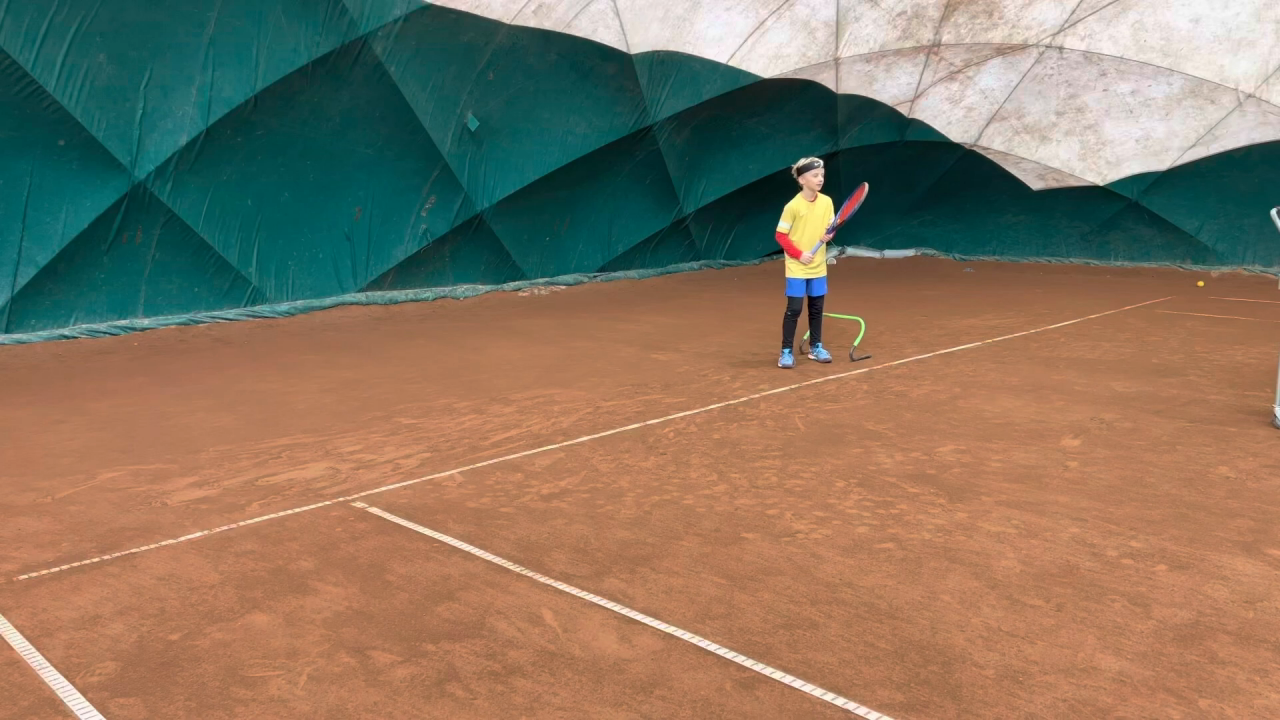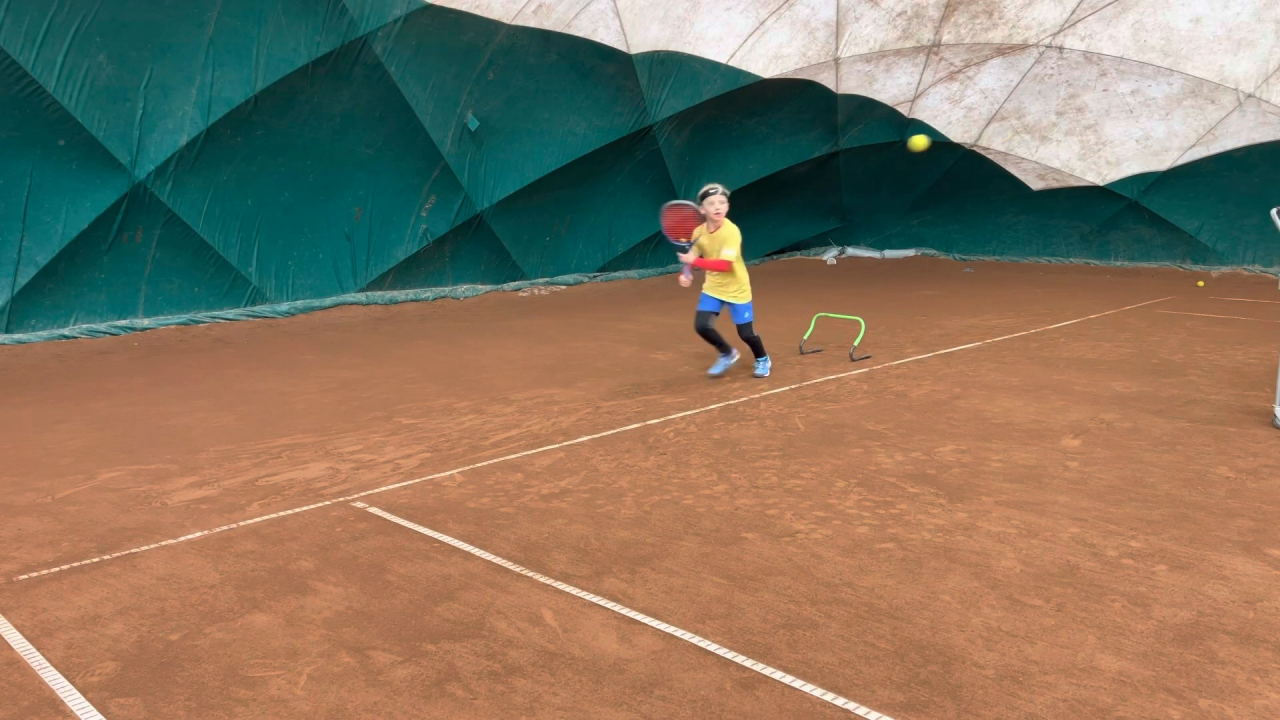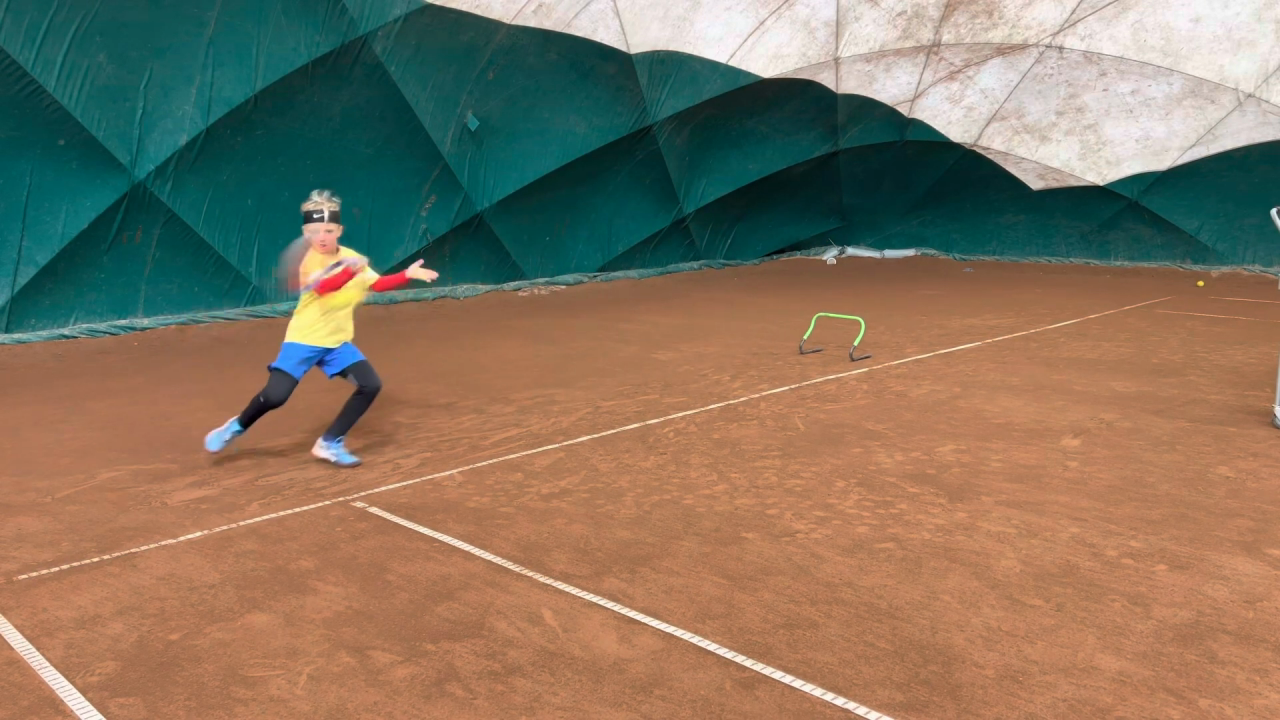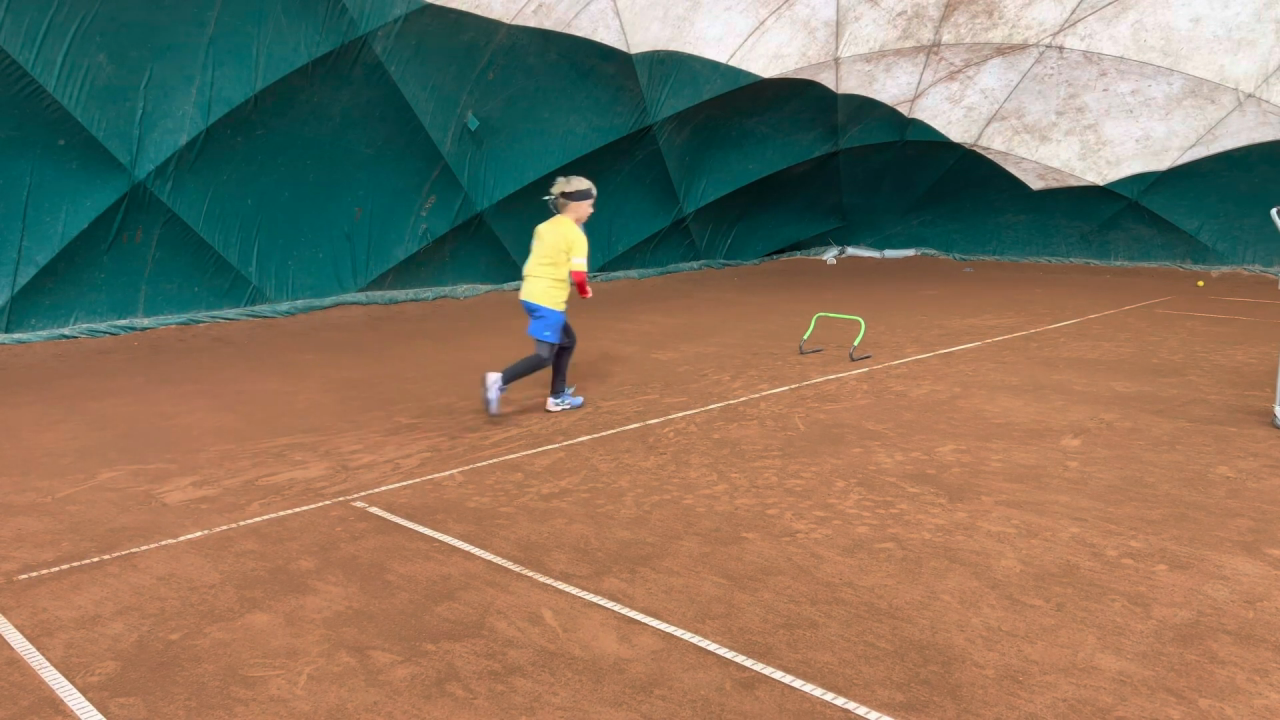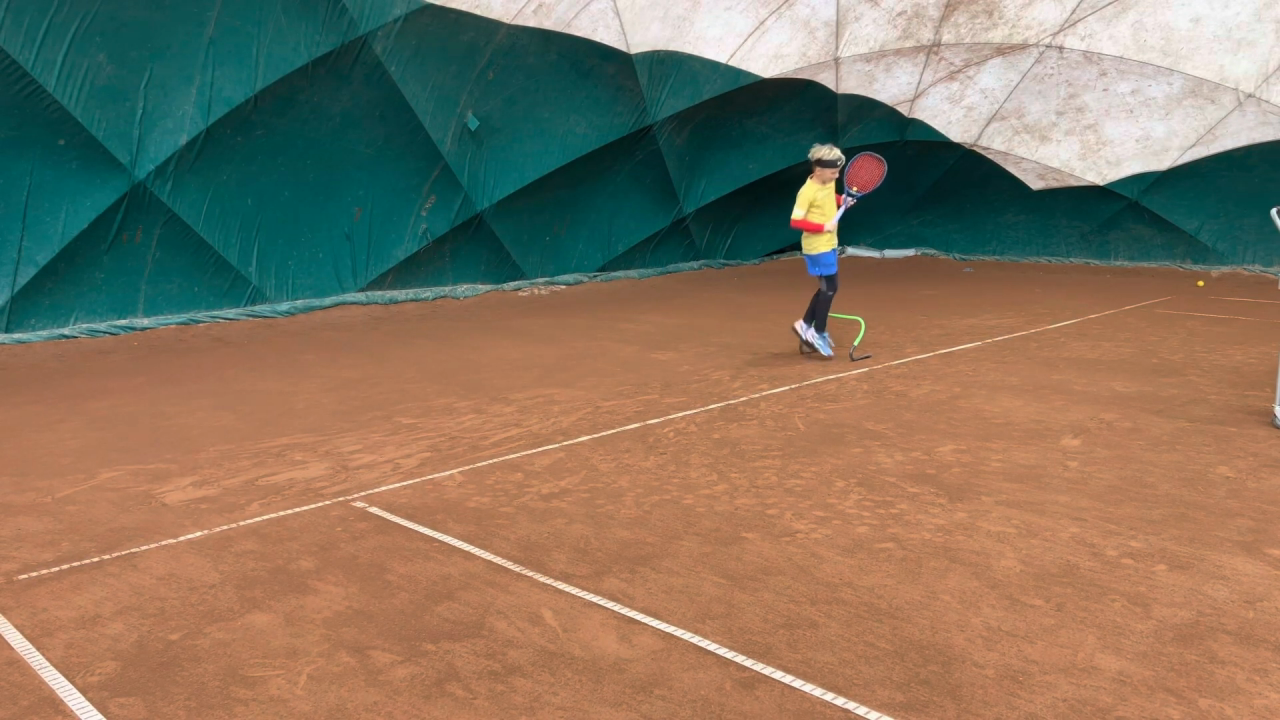
dt=1s
person 1, frame 1
left shoulder: (826, 202)
right shoulder: (793, 206)
left elbow: (830, 228)
right elbow: (780, 235)
left wrist: (828, 235)
right wrist: (799, 254)
left hip: (818, 267)
right hip: (797, 268)
left knee: (816, 307)
right knee: (794, 309)
left ankle: (816, 347)
right ankle: (786, 351)
person 1, frame 2
left shoulder: (731, 231)
right shoulder: (699, 232)
left elbow: (725, 265)
right elbow: (694, 256)
left wrist: (695, 261)
right wrist: (687, 275)
left hip: (737, 289)
right hip: (713, 289)
left knee: (745, 334)
right knee: (702, 326)
left ankle: (762, 359)
right ankle: (727, 354)
person 1, frame 3
left shoulder: (352, 257)
right shoulder: (305, 258)
left elbow: (378, 284)
right elbow: (322, 287)
left wrist: (407, 275)
right wrist: (350, 270)
left hip: (338, 342)
right hip: (303, 339)
left knee: (371, 385)
right knee: (274, 396)
left ankle: (331, 442)
right ankle: (238, 426)
person 1, frame 4
left shoulder: (545, 228)
right shoulder: (576, 235)
left elbow: (539, 257)
right elbow: (578, 276)
right wrist: (584, 290)
left hip: (531, 292)
right hip: (547, 300)
left knee: (567, 340)
right knee: (544, 356)
left ankle: (558, 396)
right ankle: (499, 381)
person 1, frame 5
left shoulder: (829, 182)
right shoulder: (807, 191)
right elbow: (795, 221)
left wrist: (841, 200)
right wrist: (822, 226)
left hip: (829, 244)
right hip: (817, 246)
left knee: (827, 288)
right knee: (829, 288)
left ankle: (807, 325)
right ankle: (817, 332)
